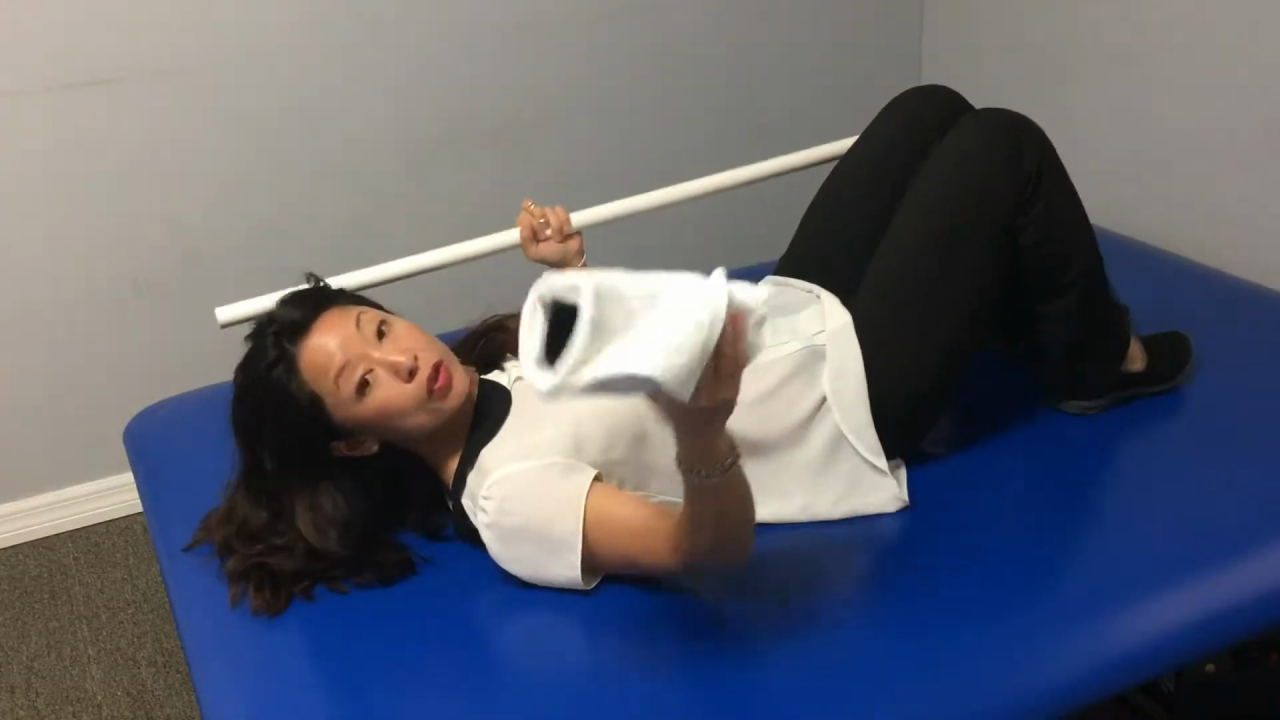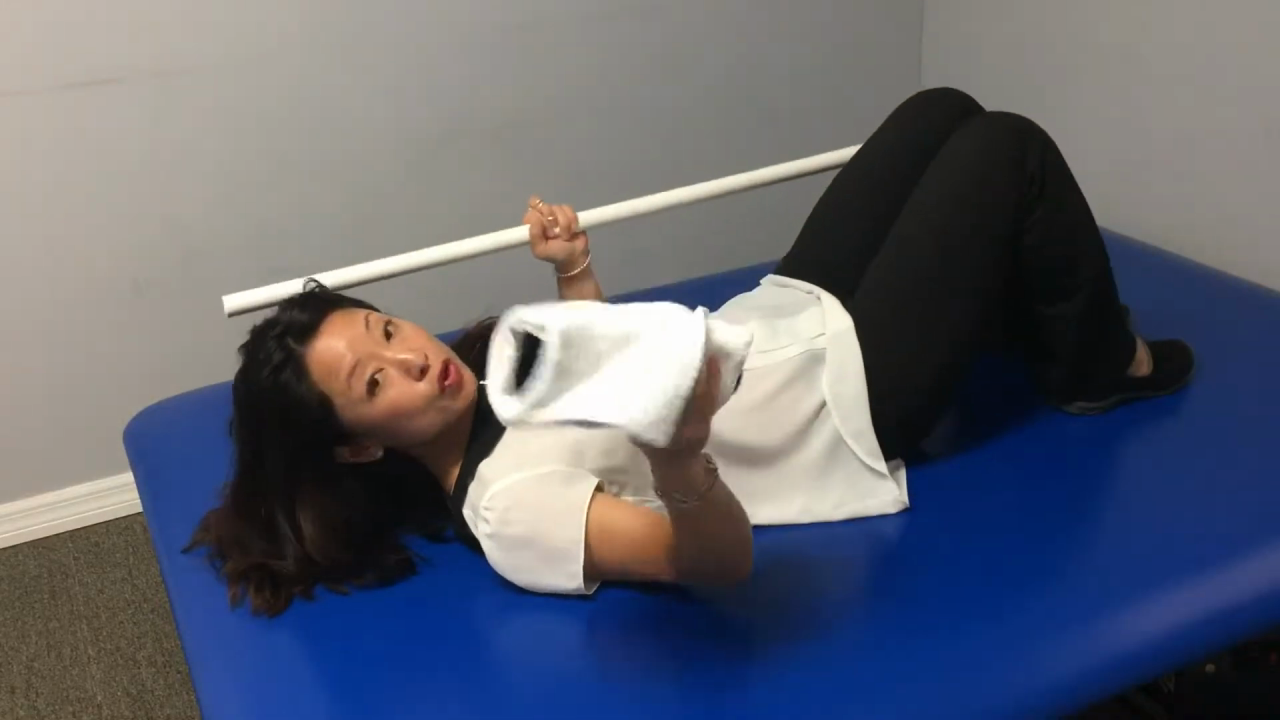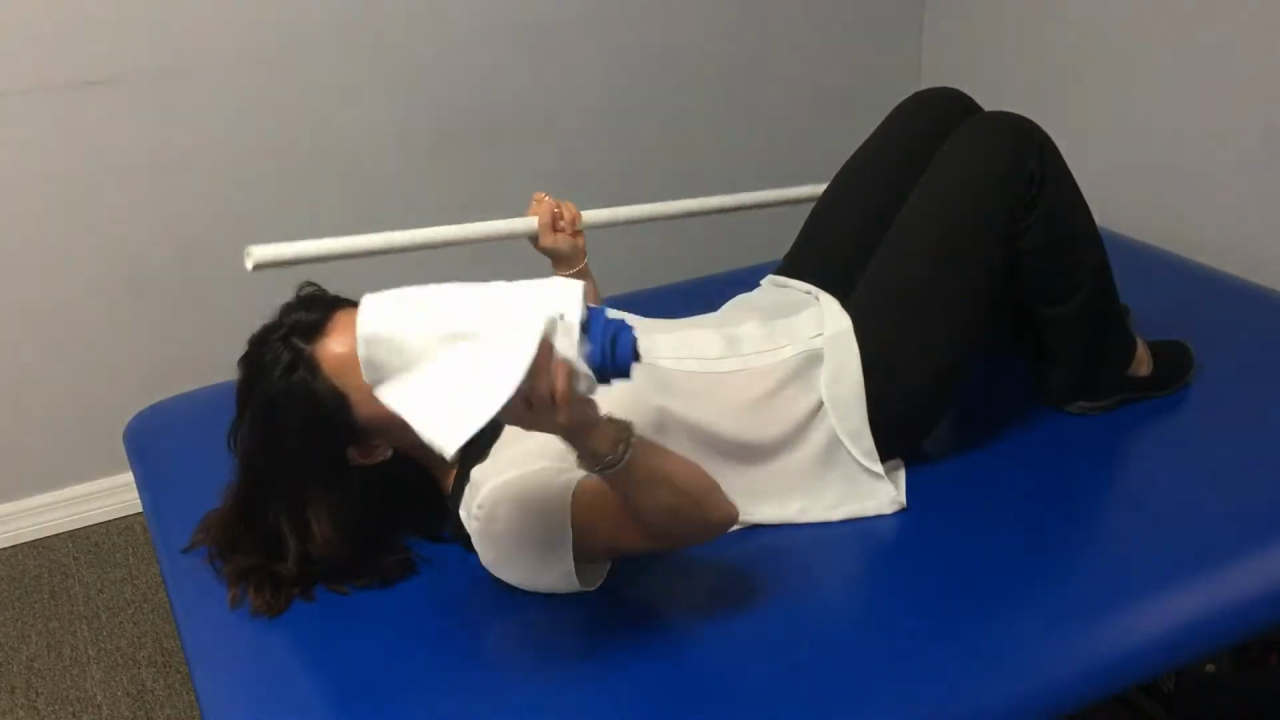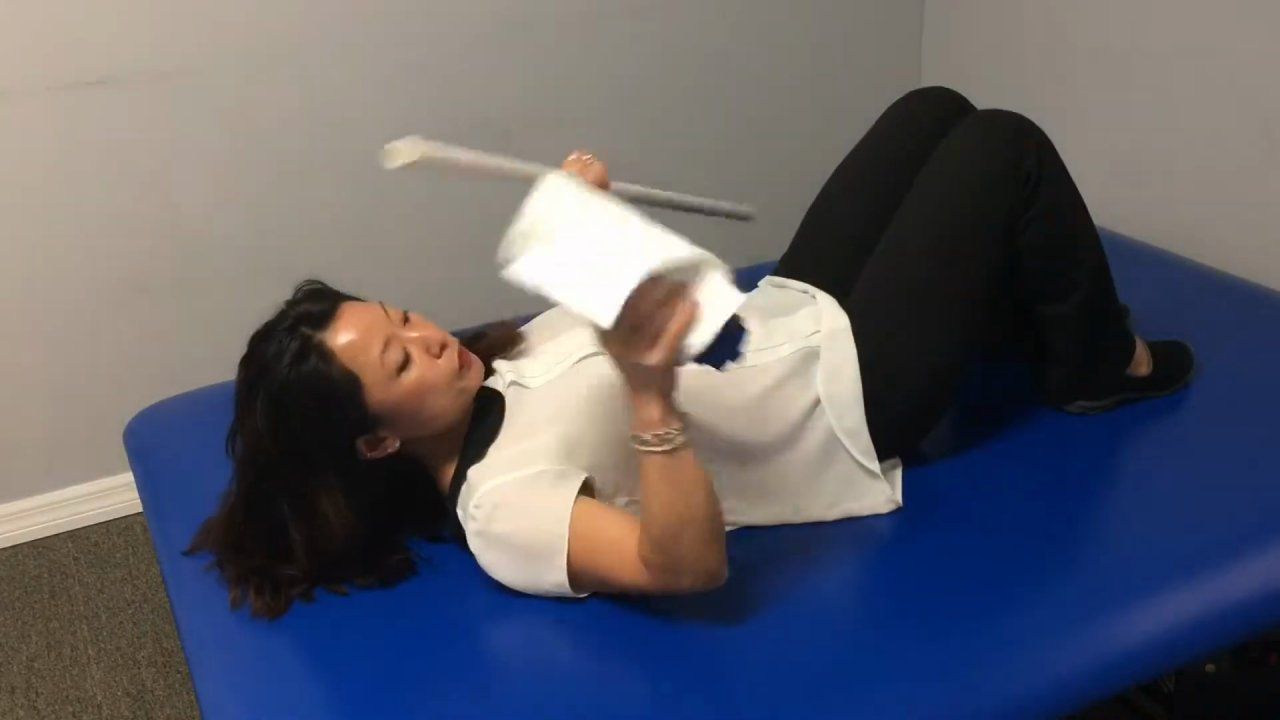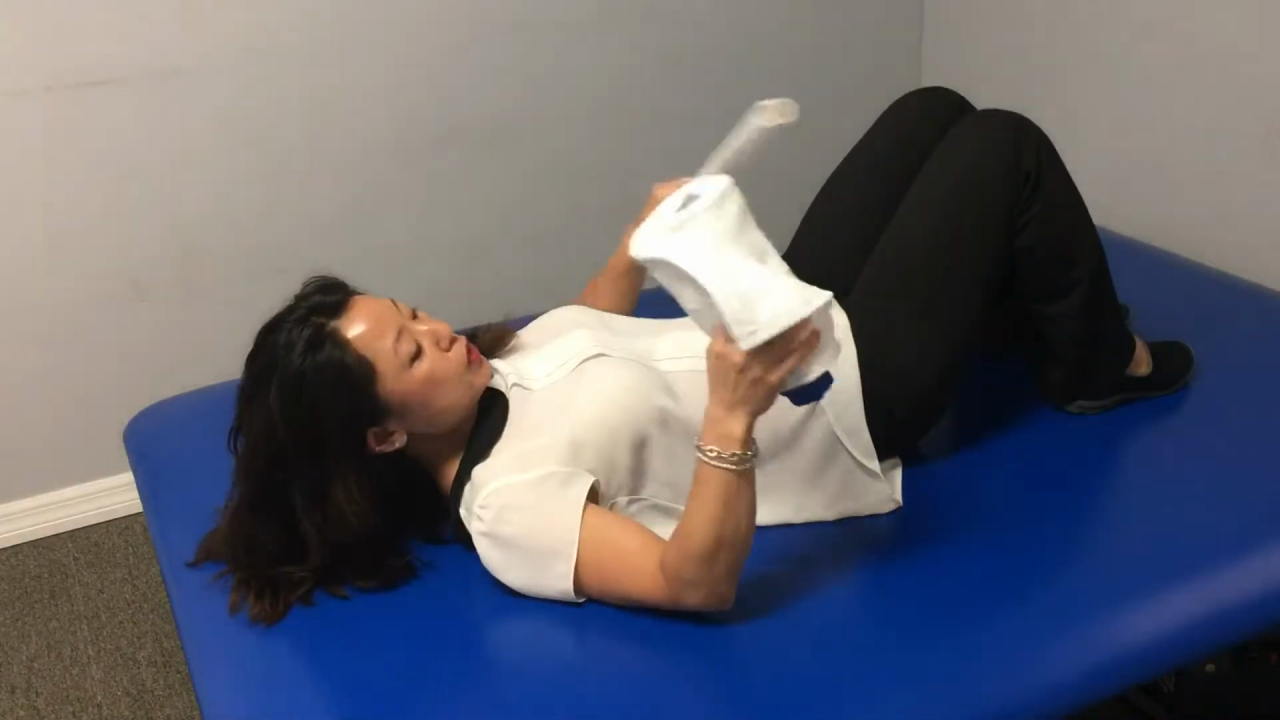
dt=0.3s
person 1, frame 1
left shoulder: (483, 365)
right shoulder: (505, 497)
right elbow: (713, 545)
left wrist: (567, 270)
right wrist: (702, 431)
left hip: (796, 315)
right hip: (856, 393)
left knee: (931, 110)
right knee: (1002, 144)
left ankle: (1013, 311)
right ankle: (1098, 363)
person 1, frame 2
left shoulder: (491, 361)
right shoulder: (510, 509)
right elbow: (721, 554)
left wrist: (573, 274)
right wrist: (677, 450)
left hip: (789, 313)
right hip: (859, 392)
left knee: (945, 115)
right knee: (1010, 149)
left ankle: (1039, 322)
right ankle: (1096, 368)
person 1, frame 3
right shoulder: (501, 508)
right elbow: (704, 513)
left wrist: (570, 269)
right wrist: (579, 427)
left hip: (790, 315)
right hip: (857, 397)
left knee: (943, 113)
right knee: (1007, 150)
left ankle: (1038, 320)
right ankle: (1097, 368)
person 1, frame 4
left shoulder: (479, 374)
right shoulder: (499, 508)
right elbow: (687, 564)
right wrist: (650, 398)
left hip: (792, 317)
right hip: (853, 394)
left knee: (935, 112)
right knee: (1004, 147)
left ankle: (1035, 326)
right ankle: (1098, 368)
person 1, frame 5
left shoulder: (479, 376)
right shoulder: (503, 507)
right elbow: (698, 585)
left wrist: (638, 245)
right wrist: (731, 416)
left hip: (799, 320)
right hip: (855, 393)
left knee: (933, 111)
right knee: (1003, 144)
left ankle: (1036, 323)
right ankle: (1097, 365)
